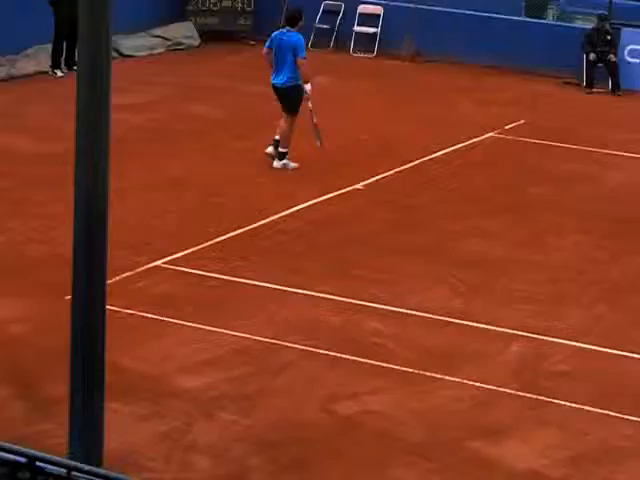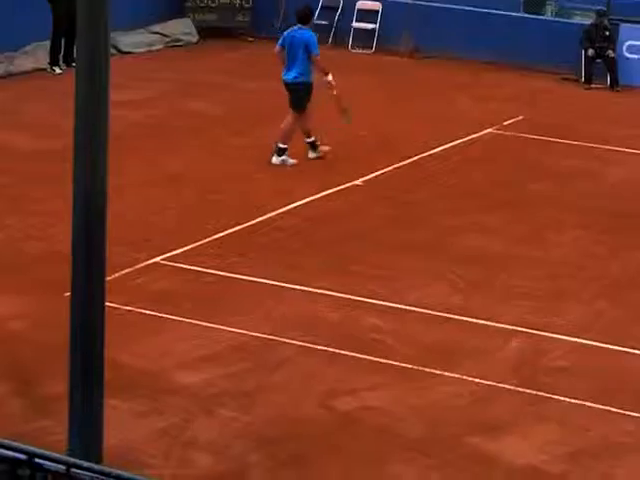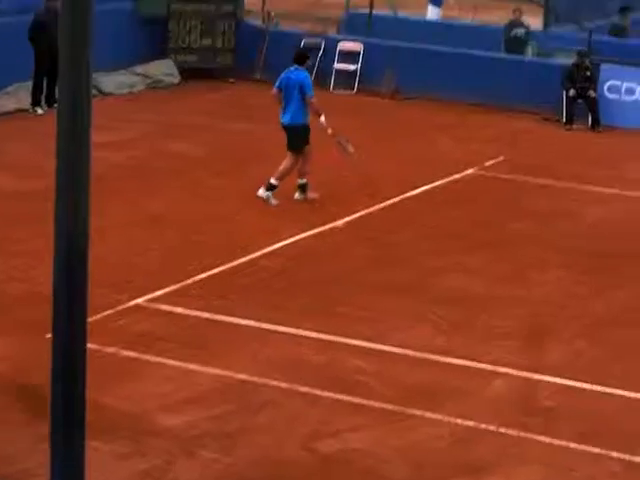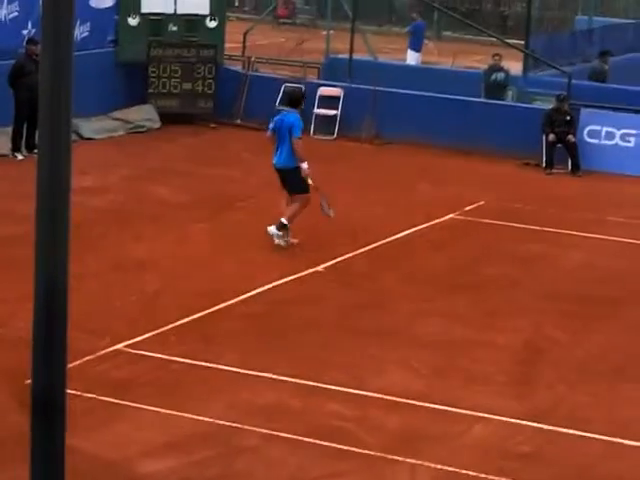
dt=0.2s
person 1, frame 1
left shoulder: (276, 35)
right shoulder: (298, 39)
left elbow: (265, 52)
right elbow: (301, 63)
right wrist: (307, 84)
left hip: (277, 82)
right hip: (291, 85)
left knee: (288, 117)
right knee: (289, 119)
left ankle: (275, 146)
right ankle: (280, 158)
person 1, frame 2
left shoulder: (289, 32)
right shoulder: (309, 36)
left elbow: (278, 51)
right elbow: (316, 59)
right wrist: (328, 75)
left hip: (289, 78)
right hip: (300, 81)
left knee: (304, 114)
right knee: (294, 117)
left ankle: (313, 147)
right ankle: (279, 154)
person 1, frame 3
left shoulder: (286, 74)
right shoulder: (304, 76)
left elbow: (275, 92)
right elbow: (310, 101)
right wrist: (320, 116)
left hip: (287, 120)
right hip: (299, 123)
left knee: (304, 154)
right knee: (292, 159)
left ankle: (303, 190)
right ankle: (267, 189)
person 1, frame 4
left shoulder: (279, 117)
right shoulder: (296, 119)
left elbow: (270, 135)
right elbow: (297, 143)
right wrist: (304, 164)
left hip: (279, 164)
right hip: (292, 166)
left knee: (291, 199)
right knee: (303, 200)
left ankle: (284, 235)
right ankle: (279, 228)
